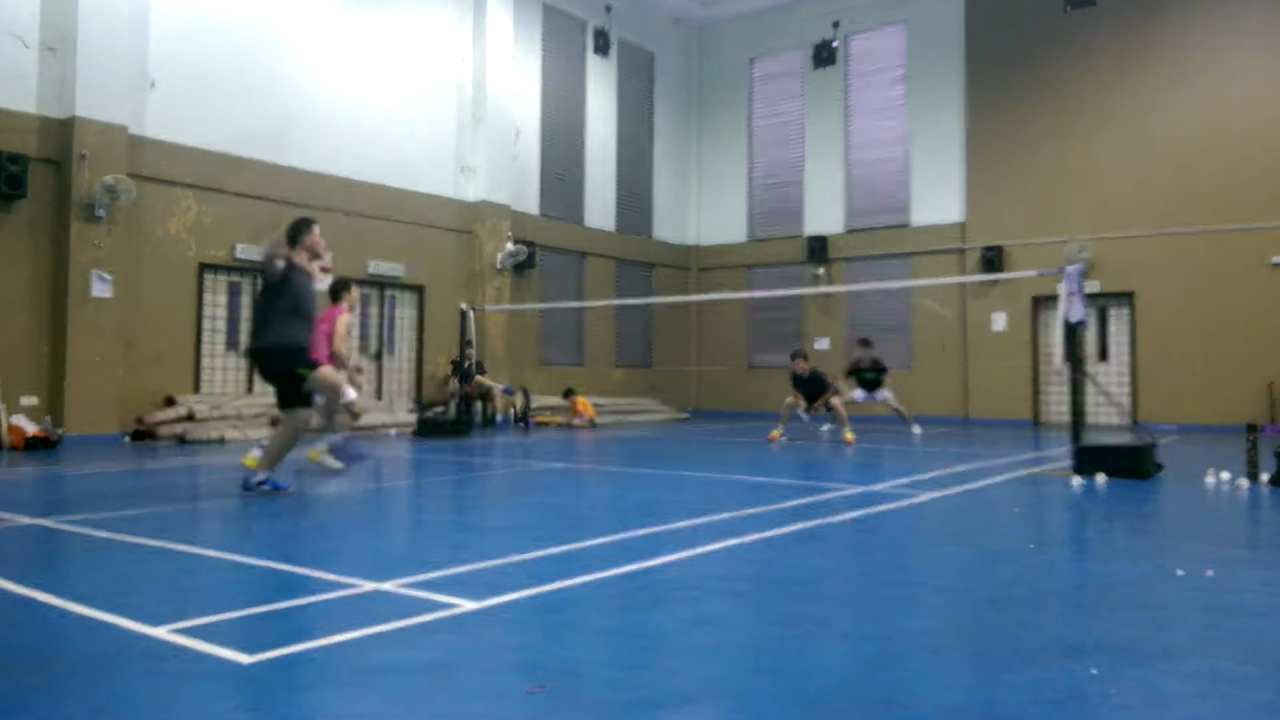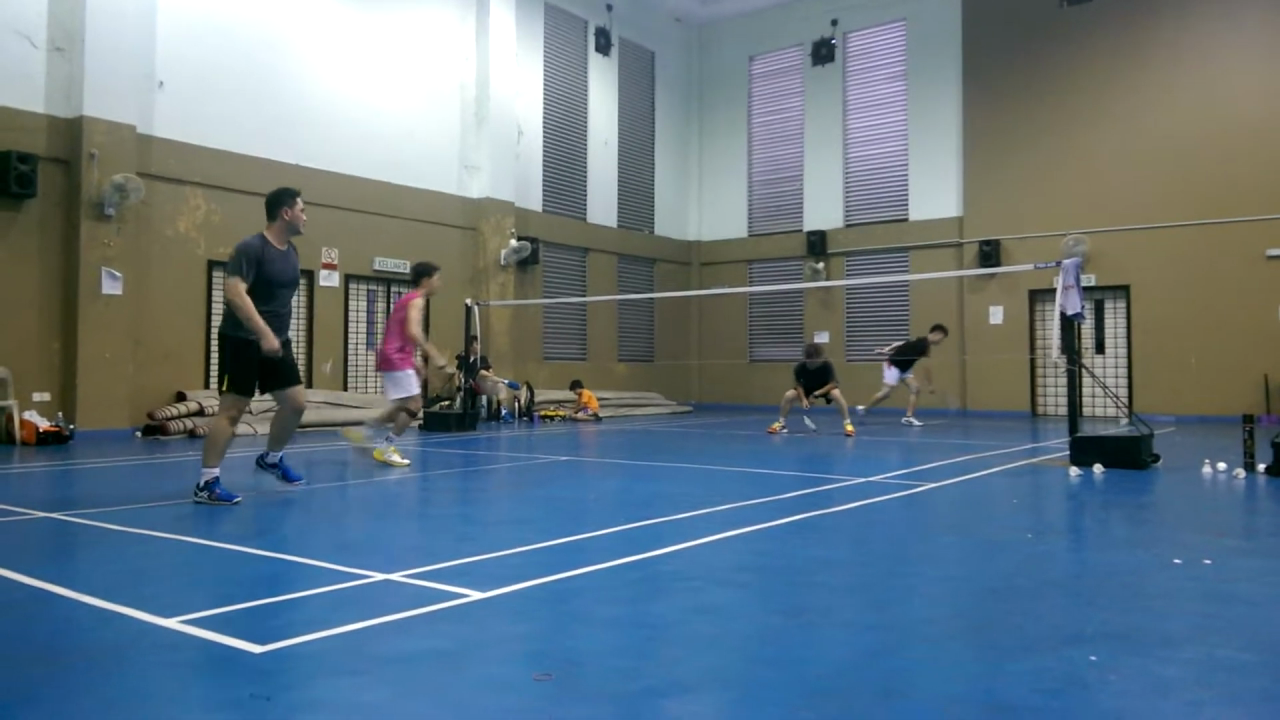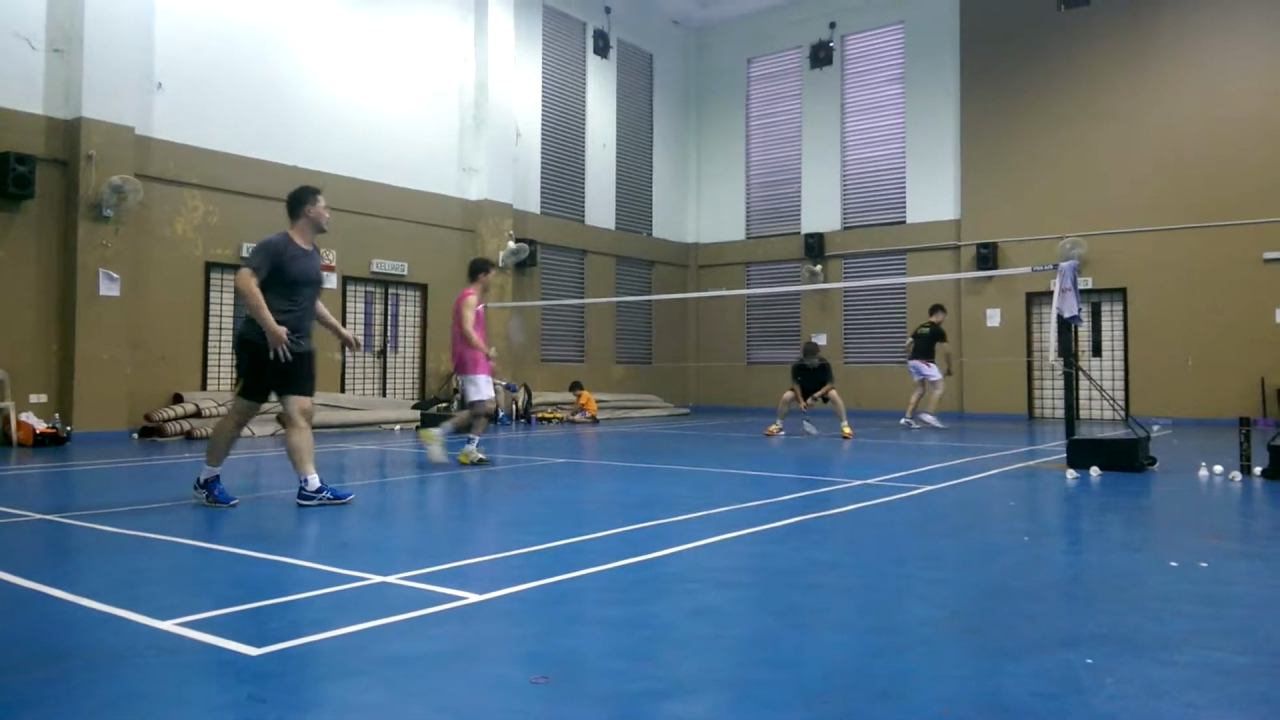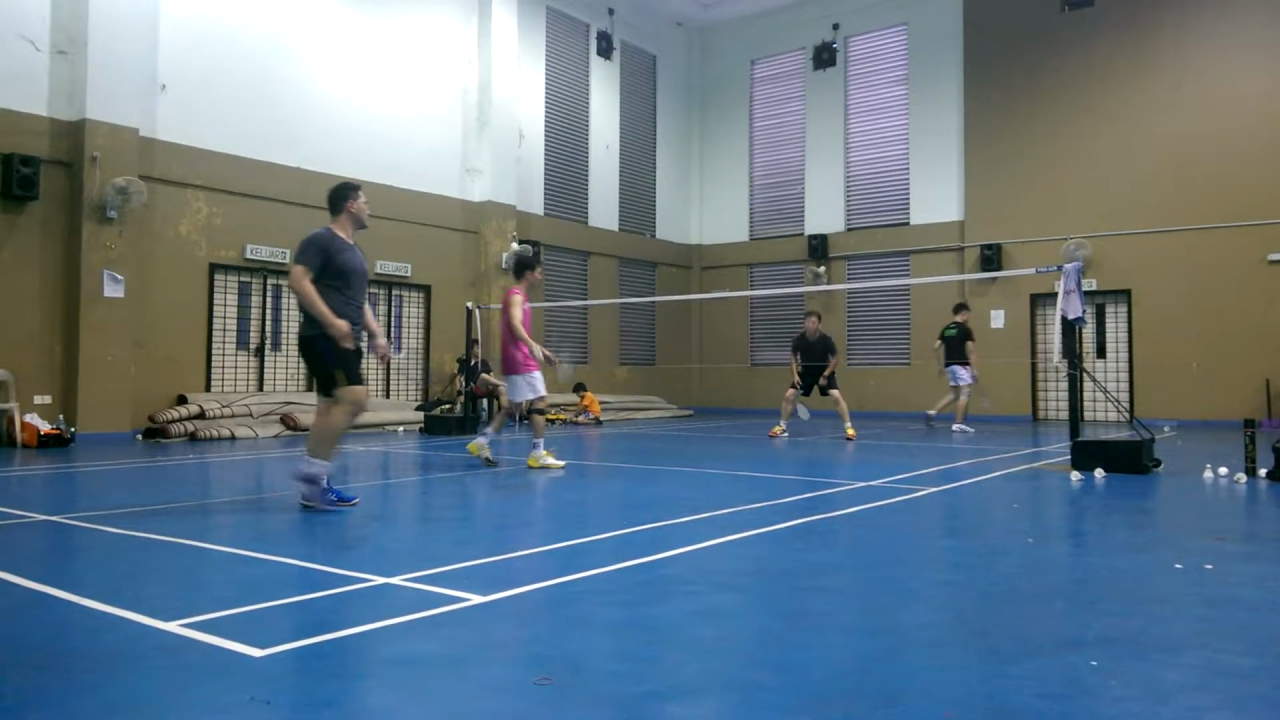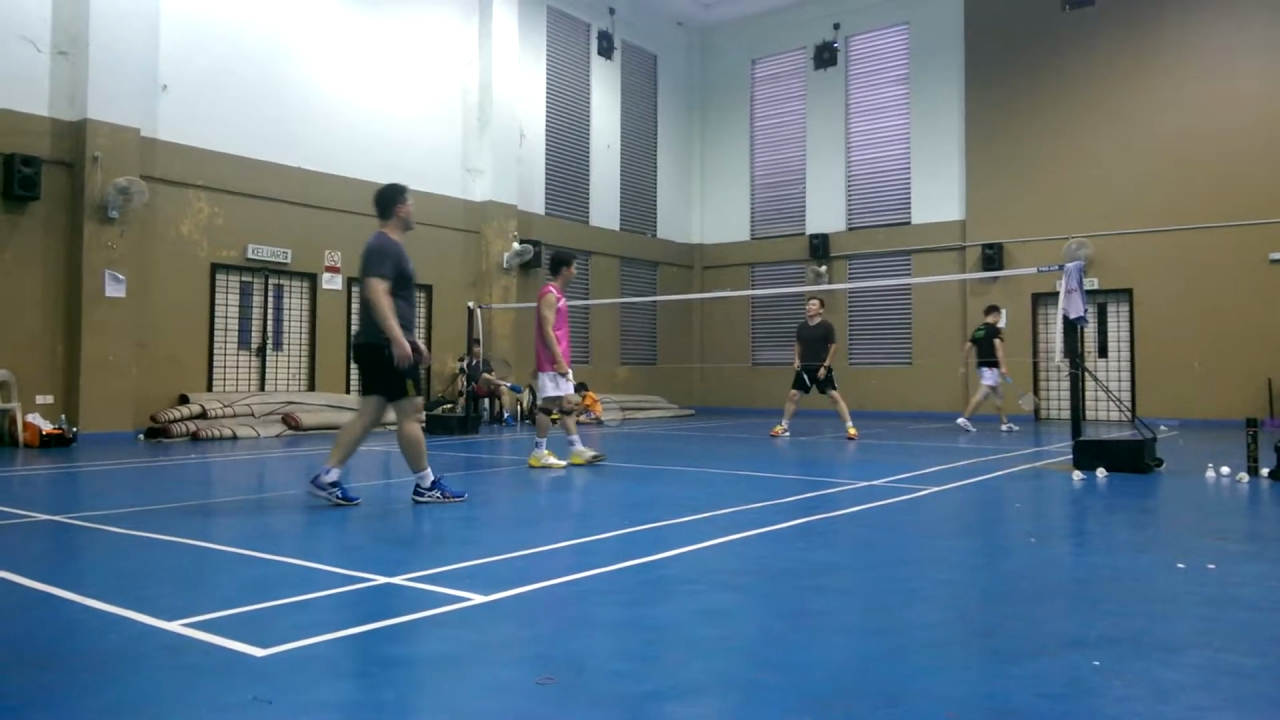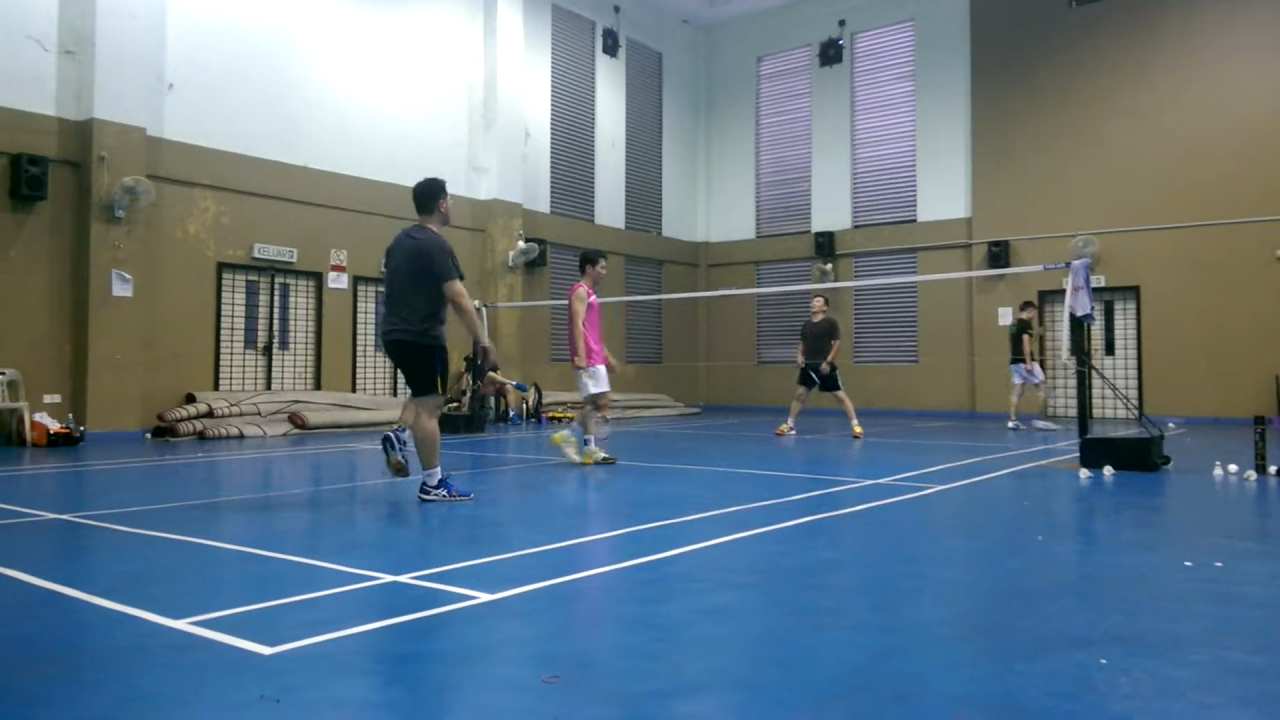
dt=0.4s
person 1, frame 1
left shoulder: (303, 274)
right shoulder: (287, 268)
right elbow: (273, 262)
right wrist: (278, 254)
left hip: (292, 351)
right hip: (274, 350)
left knee: (298, 420)
right knee: (333, 383)
left ankle: (257, 476)
person 1, frame 2
left shoulder: (291, 252)
right shoulder: (251, 248)
right elbow: (234, 293)
right wrist: (263, 333)
left hip: (275, 343)
right hip: (242, 340)
left knee: (295, 402)
right knee: (232, 410)
left ankle: (271, 458)
right ankle: (206, 483)
person 1, frame 3
left shoulder: (314, 255)
right shoulder: (274, 246)
right elbow: (244, 283)
left wrist: (339, 330)
right wrist: (270, 327)
left hip: (297, 348)
right hip: (261, 344)
left knee: (300, 415)
right knee: (241, 413)
left ankle: (310, 486)
right ankle: (207, 479)
person 1, frame 4
left shoulder: (355, 251)
right shoulder: (320, 240)
right elbow: (298, 280)
left wrist: (375, 334)
right wrist: (330, 321)
left hip: (344, 341)
right hip: (323, 339)
left knee: (332, 410)
right knee: (353, 400)
left ankle: (317, 484)
right ankle: (313, 469)
person 1, frame 5
left shoulder: (385, 247)
right shoulder: (386, 248)
right elbow: (376, 293)
left wrist: (413, 341)
right wrist: (398, 337)
left hip: (372, 345)
right hip: (384, 346)
left knee: (368, 413)
right knee: (410, 412)
left ankle: (327, 478)
right ankle: (426, 485)
person 1, frame 6
left shoulder: (399, 241)
right shoulder: (437, 246)
right elbow: (458, 298)
right wrist: (481, 339)
left hip: (395, 334)
right hip: (422, 338)
left knee: (424, 397)
right knee: (430, 407)
left ankle: (397, 435)
right ankle: (433, 483)
person 2, frame 1
left shoulder: (326, 315)
right shoulder: (344, 315)
right elbow: (337, 348)
left wrist: (348, 368)
right wrist: (350, 372)
right hip: (322, 370)
right knee: (355, 408)
left ankle: (258, 452)
right ankle: (324, 449)
person 2, frame 2
left shoulder: (407, 300)
right shoulder: (417, 300)
right elbow: (413, 332)
left wrist: (415, 362)
right wrist: (435, 356)
left hip: (399, 360)
right hip: (396, 361)
left knee: (412, 404)
right knee: (414, 405)
left ankle: (361, 431)
right ankle: (385, 449)
person 2, frame 3
left shoulder: (473, 298)
right shoulder: (471, 297)
right elbow: (467, 330)
left wrist: (486, 357)
right wrist: (486, 350)
left hip: (477, 363)
right hip: (471, 363)
left knee: (489, 406)
right knee: (483, 409)
left ankle: (469, 449)
right ankle: (436, 434)
person 2, frame 4
left shoulder: (520, 296)
right shoulder: (516, 296)
right elbow: (516, 325)
left wrist: (543, 351)
right wrist: (533, 347)
left hip: (522, 361)
right hip: (521, 361)
left knee: (513, 407)
right knee: (539, 403)
left ankle: (481, 442)
right ankle: (538, 454)
person 2, frame 5
left shoulder: (557, 294)
right shoulder: (549, 294)
right elbow: (547, 331)
right wrist: (559, 360)
left hip: (560, 360)
right hip: (552, 361)
left knee: (567, 404)
right knee: (548, 405)
left ankle: (577, 450)
right ankle: (539, 453)
person 2, frame 6
left shoulder: (590, 293)
right shoulder: (580, 291)
right elbow: (578, 327)
left wrist: (608, 356)
right wrist: (581, 354)
left hip: (594, 357)
right hip: (586, 357)
left knee: (591, 402)
right knee: (601, 401)
left ankle: (590, 449)
right ankle: (567, 435)
